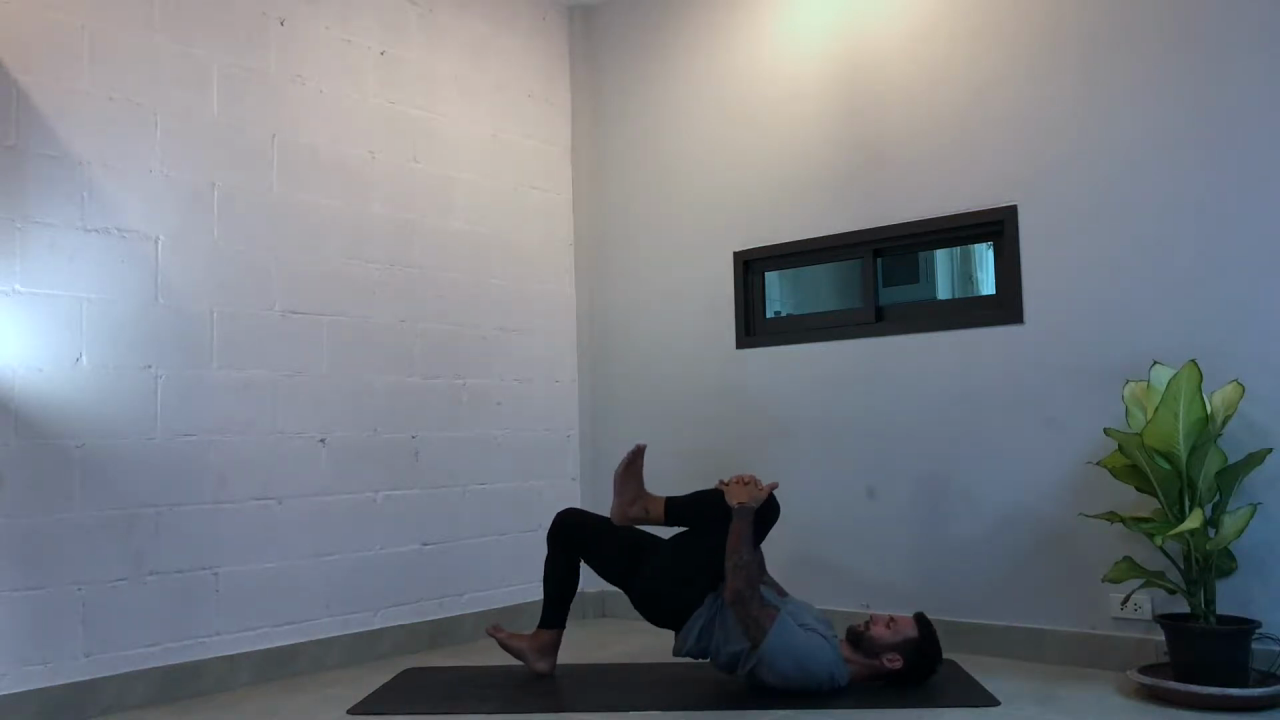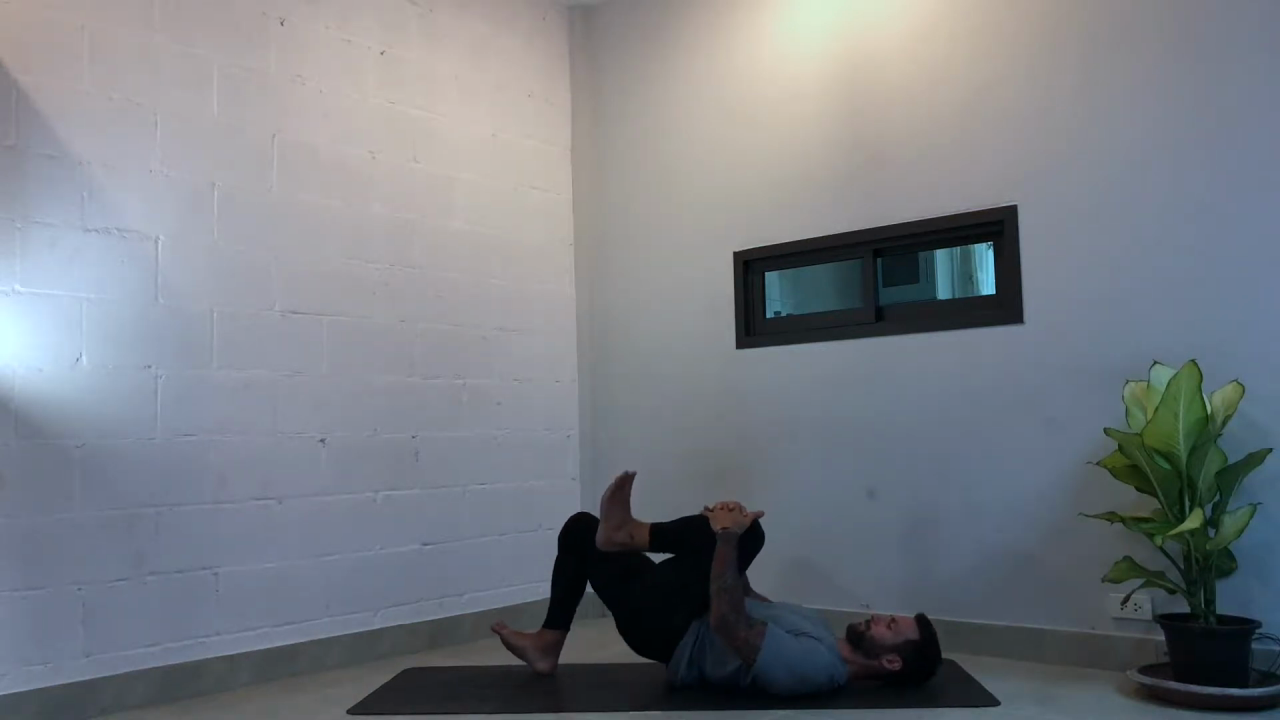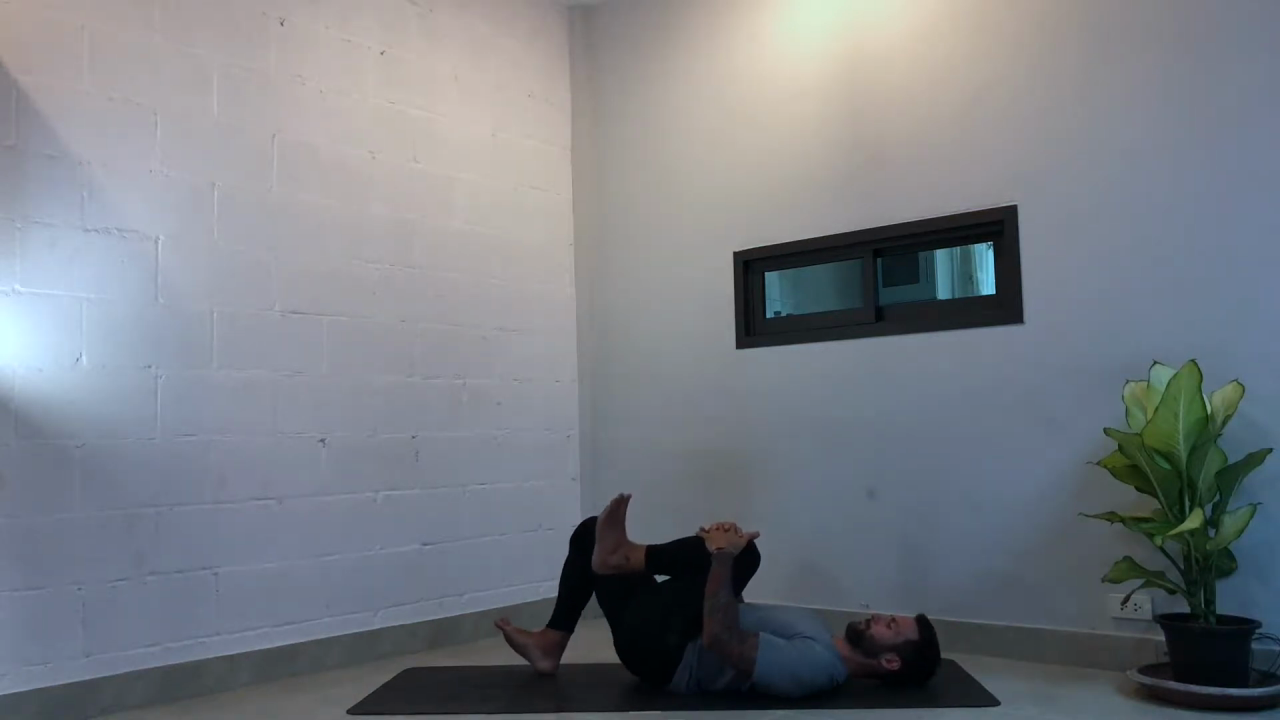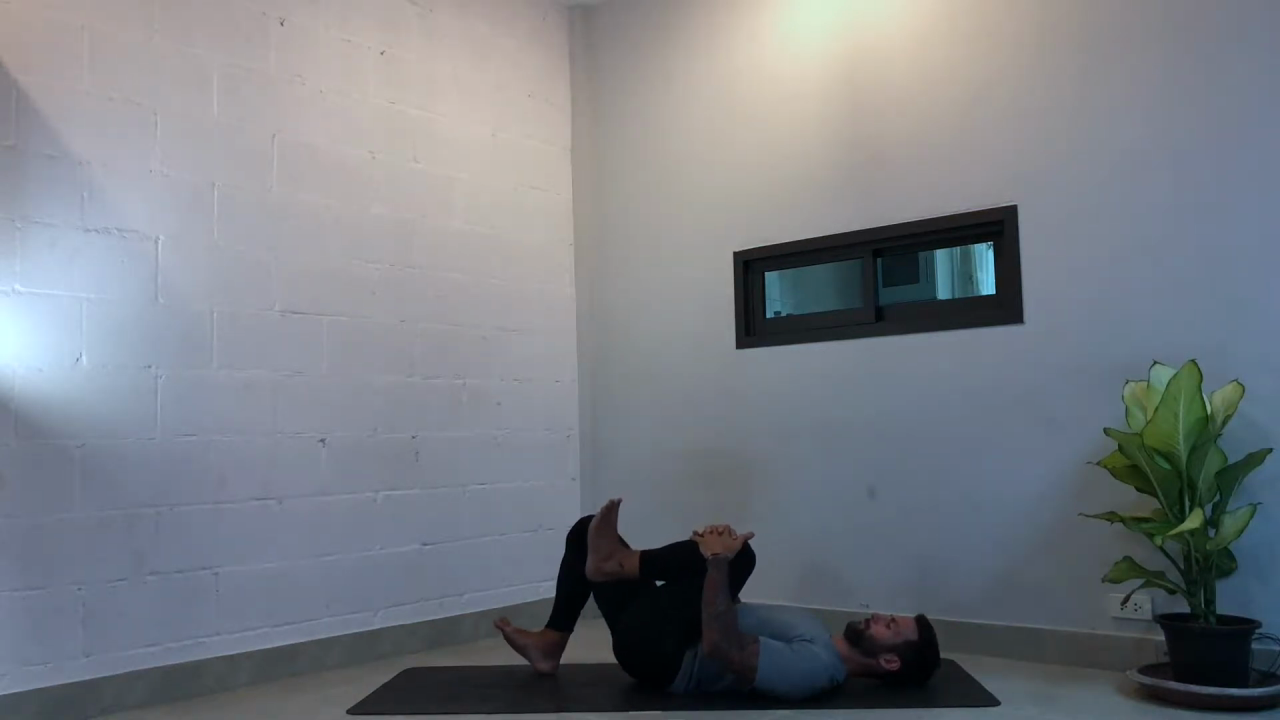
dt=0.5s
person 1, frame 1
left shoulder: (817, 664)
right shoulder: (824, 642)
left elbow: (741, 596)
right elbow: (761, 583)
left wrist: (742, 512)
right wrist: (744, 511)
left hip: (678, 598)
right hip: (688, 588)
left knee: (761, 506)
right knee: (567, 525)
left ankle: (639, 507)
right ankle: (546, 645)
person 1, frame 2
left shoulder: (816, 666)
right shoulder: (821, 640)
left elbow: (727, 621)
right elbow: (747, 599)
left wrist: (727, 538)
right wrist: (728, 540)
left hip: (664, 628)
right hip: (681, 616)
left knee: (745, 533)
right knee: (578, 528)
left ankle: (627, 535)
right ankle: (548, 646)
person 1, frame 3
left shoulder: (816, 667)
right shoulder: (818, 639)
left elbow: (720, 639)
left wrist: (722, 557)
right wrist: (722, 553)
left hip: (658, 649)
right hip: (664, 633)
left knee: (742, 555)
right knee: (590, 531)
left ankle: (623, 556)
right ankle: (550, 646)
person 1, frame 4
left shoulder: (816, 667)
right shoulder: (816, 639)
left elbow: (720, 647)
left wrist: (717, 562)
right wrist: (718, 558)
left hip: (658, 652)
right hip: (666, 633)
left knee: (737, 557)
right knee: (585, 531)
left ankle: (617, 563)
right ankle: (550, 646)
